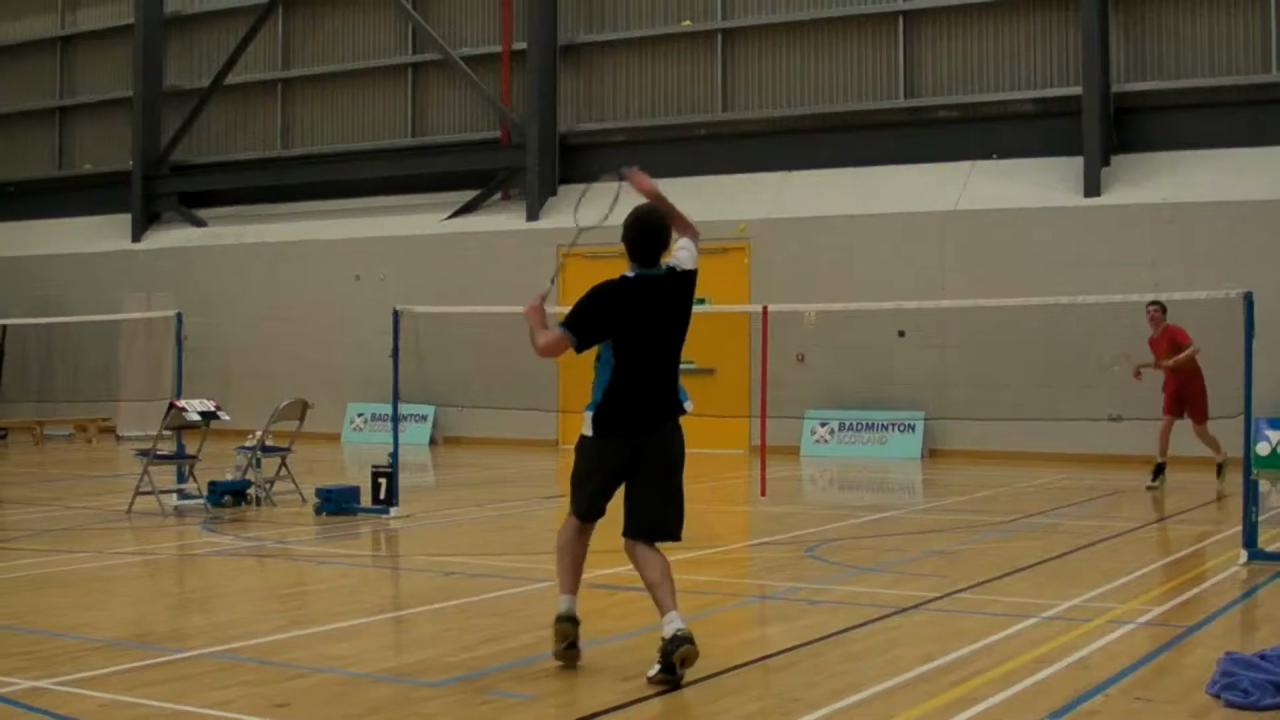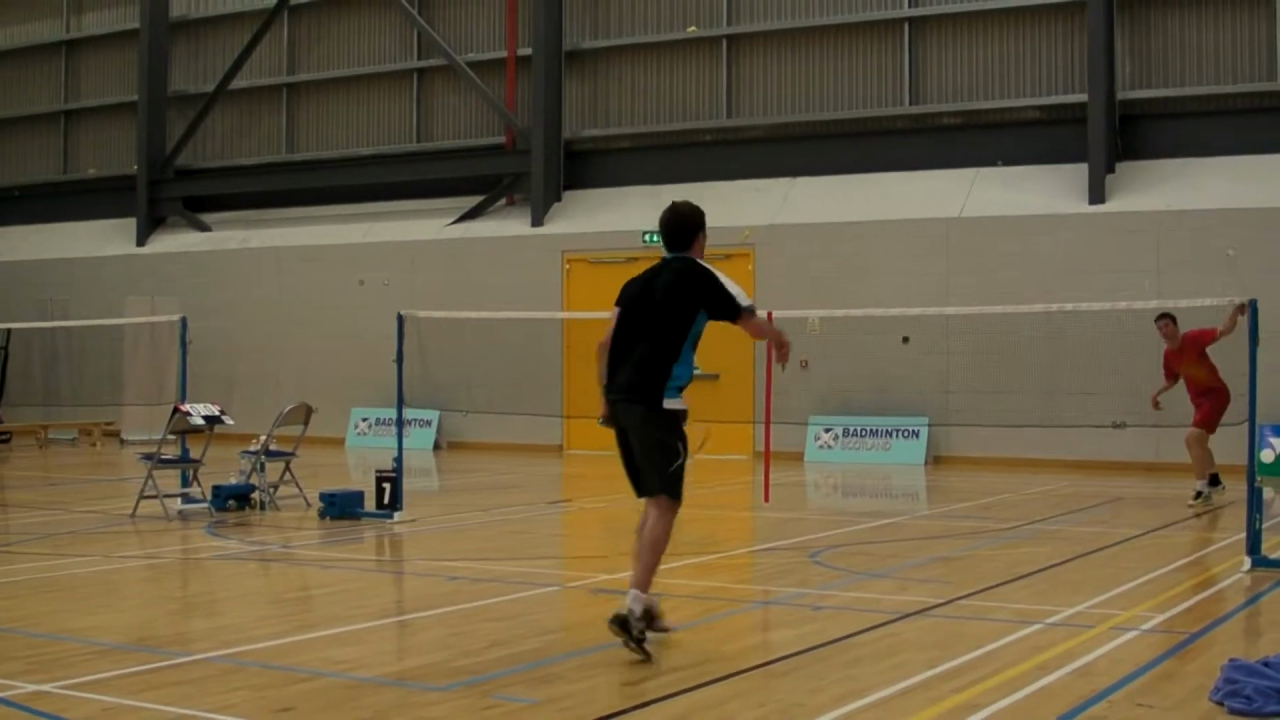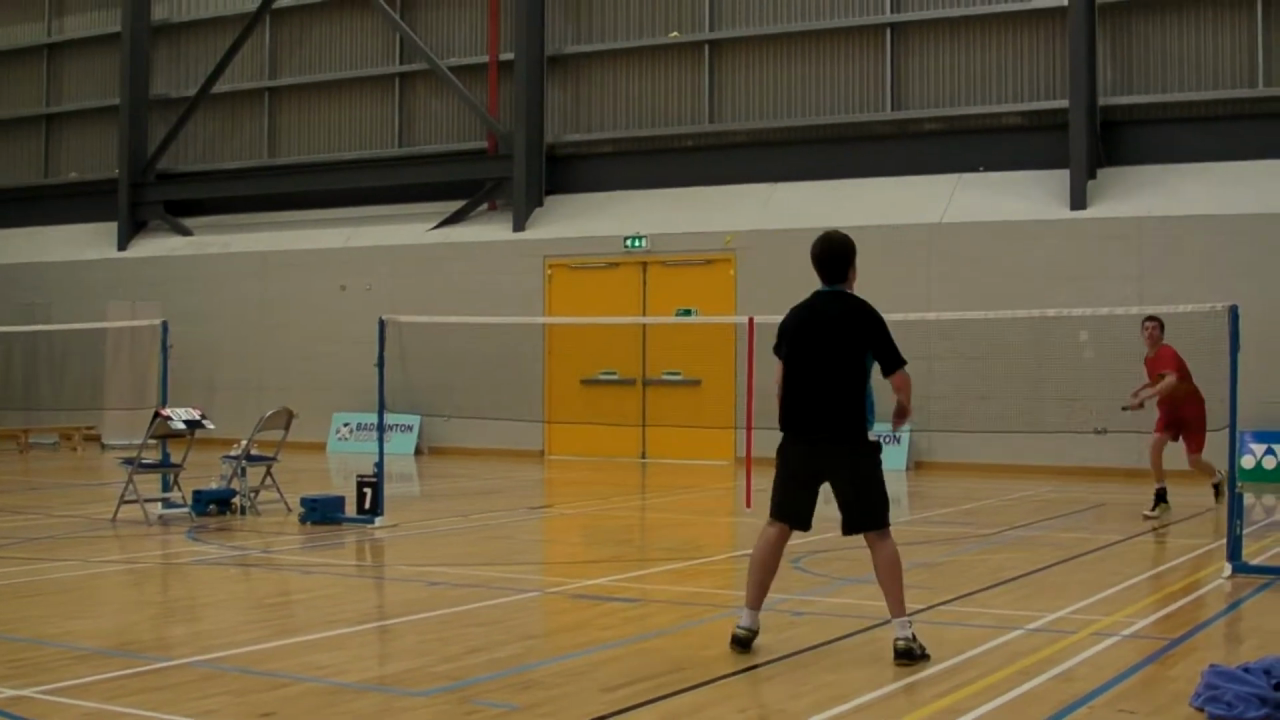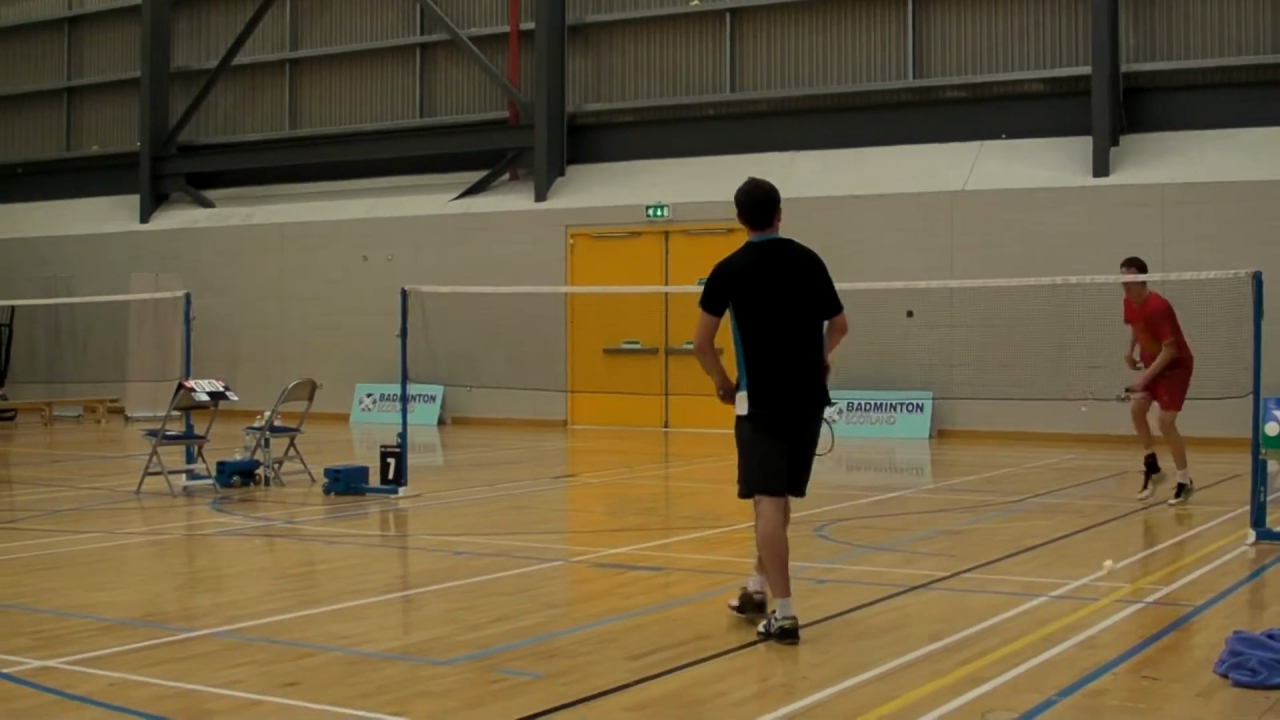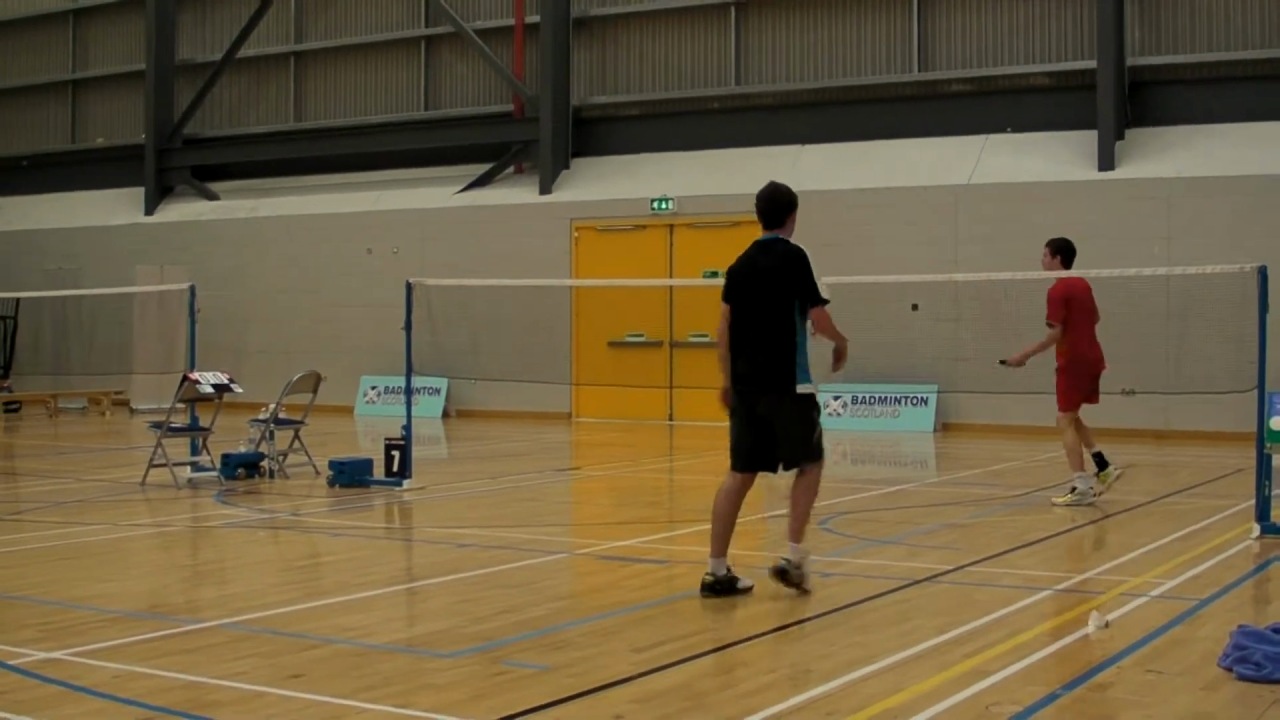
dt=1s
person 1, frame 1
left shoulder: (608, 296)
right shoulder: (679, 283)
left elbow: (549, 347)
right elbow: (689, 235)
left wrist: (535, 313)
right wrist: (655, 196)
left hip: (608, 431)
right hip: (661, 433)
left knee: (579, 521)
right knee: (641, 542)
left ankle: (567, 615)
right ankle: (674, 628)
person 1, frame 2
left shoulder: (637, 283)
right shoulder: (702, 278)
left elbow: (606, 344)
right elbow: (756, 324)
left wrist: (608, 399)
right wrist: (780, 340)
left hip: (623, 402)
right hip: (657, 404)
left knee: (656, 504)
right knee: (662, 505)
left ankle: (641, 604)
right ankle: (632, 608)
person 1, frame 3
left shoulder: (794, 317)
right shoulder: (861, 313)
right elbow: (900, 381)
right wrist: (904, 404)
left hip: (798, 439)
right hip: (849, 440)
left knee: (777, 527)
right knee: (878, 534)
left ankle: (746, 625)
right ankle: (903, 636)
person 1, frame 4
left shoulder: (730, 270)
right shoulder: (809, 261)
left elbow: (702, 343)
right elbow: (839, 325)
left wrist: (721, 382)
left hip: (761, 403)
right hip: (808, 399)
left knee: (768, 502)
right knee: (782, 496)
left ankle: (783, 613)
right ankle: (758, 590)
person 1, frame 5
left shoulder: (740, 265)
right shoulder: (793, 257)
left elbow: (725, 328)
right elbow: (817, 318)
left wrist: (726, 380)
right wrist: (840, 342)
left hip: (745, 385)
right hip: (786, 384)
left knee: (739, 474)
right knee: (809, 464)
left ankle: (716, 570)
right ankle: (792, 558)
person 2, frame 1
left shoulder: (1174, 331)
right shoulder: (1152, 341)
left elbow: (1195, 348)
left wrist: (1173, 361)
right wrist: (1142, 365)
left hip: (1193, 384)
right hip: (1173, 386)
left knee: (1201, 432)
right knee: (1165, 428)
left ankle: (1220, 458)
right ankle: (1159, 469)
person 2, frame 2
left shoulder: (1194, 338)
right shoulder: (1167, 355)
left elbow: (1224, 330)
right elbow: (1171, 381)
left wrist: (1235, 313)
right wrist: (1157, 394)
left hip: (1216, 395)
right hip: (1200, 399)
left knee: (1191, 439)
right knee: (1199, 442)
left ankle: (1204, 490)
right ankle: (1214, 481)
person 2, frame 3
left shoulder: (1167, 354)
right shoulder: (1148, 358)
left elbow: (1171, 381)
left wrist: (1144, 398)
right wrist: (1140, 389)
left hip: (1191, 408)
right hip: (1168, 408)
left knee: (1194, 461)
right knee: (1155, 447)
left ankle: (1217, 479)
right ankle: (1161, 499)
person 2, frame 4
left shoulder: (1157, 306)
right shoulder: (1128, 302)
left elbow: (1170, 349)
left wrist: (1144, 377)
right wrist: (1130, 350)
left hip: (1176, 365)
right hip: (1152, 363)
left knee: (1166, 422)
right knee: (1136, 410)
left ankle: (1184, 482)
right ankle: (1152, 468)
person 2, frame 5
left shoulder: (1058, 290)
right shoulder: (1082, 284)
left elbow: (1055, 333)
right elbow: (1095, 318)
left wrist: (1025, 355)
left hip: (1073, 363)
right hip: (1092, 361)
left knee: (1065, 423)
right knee: (1072, 419)
left ankle: (1082, 488)
right ankle: (1103, 467)
